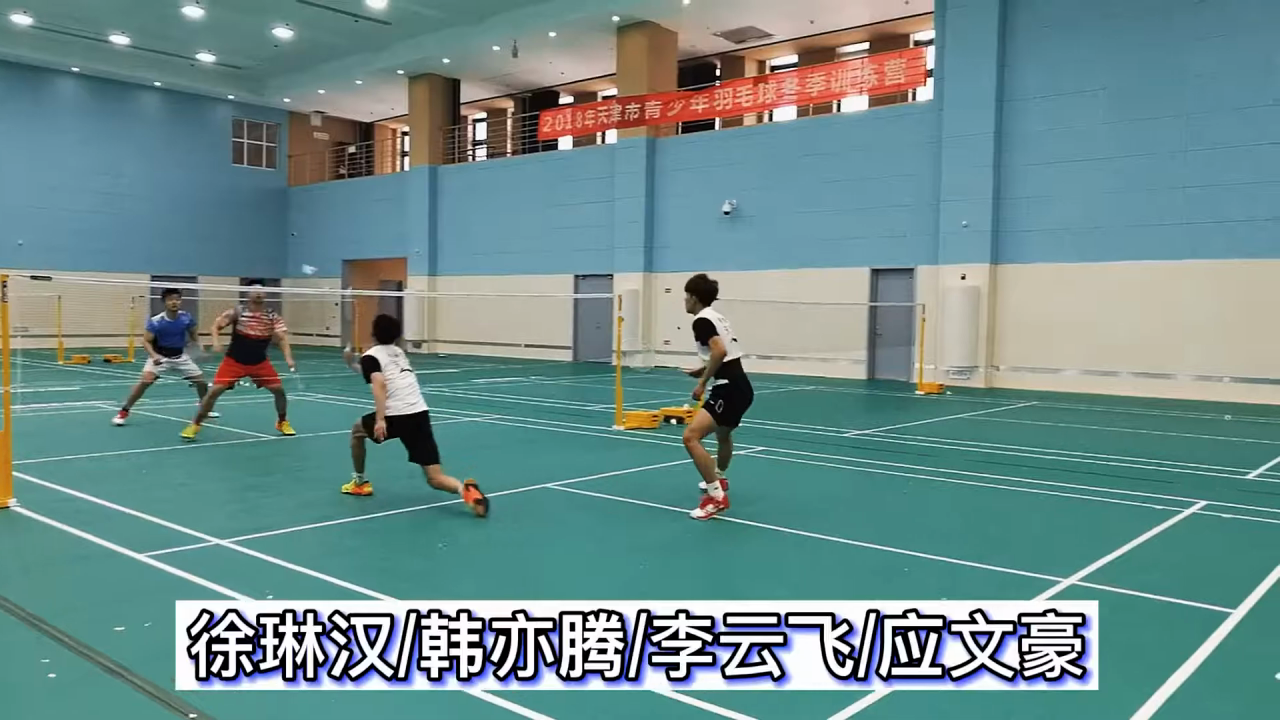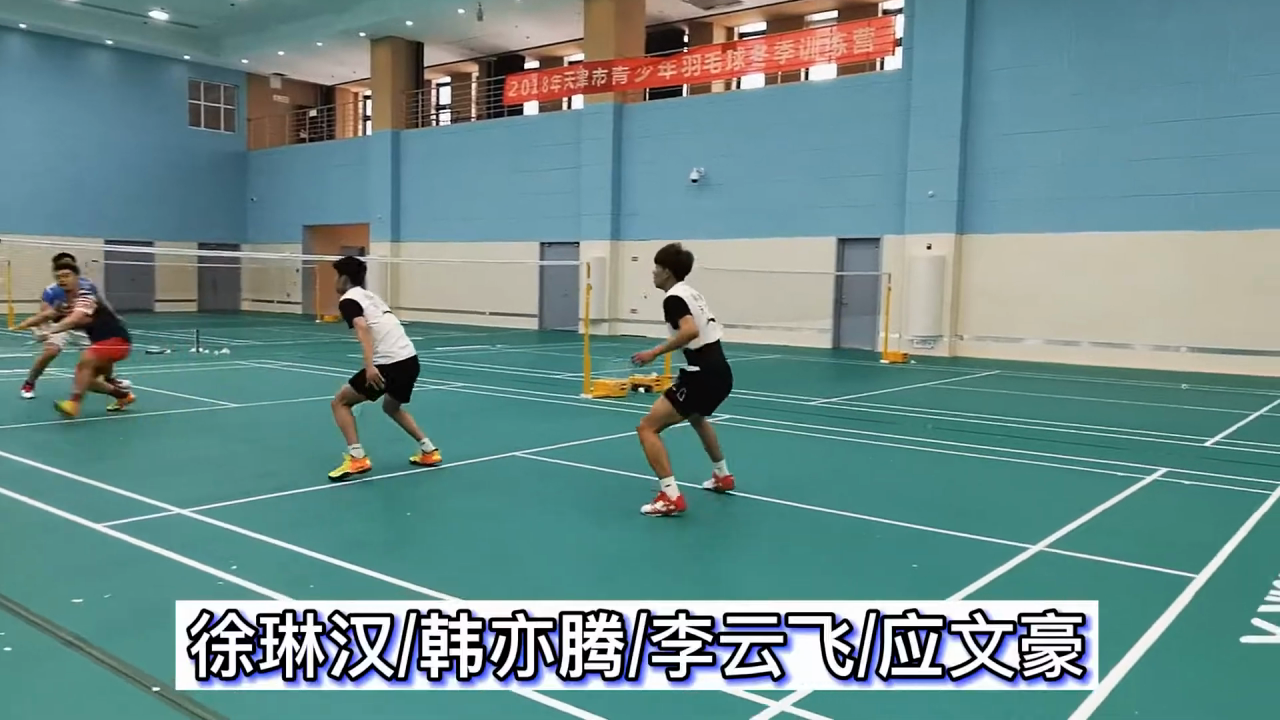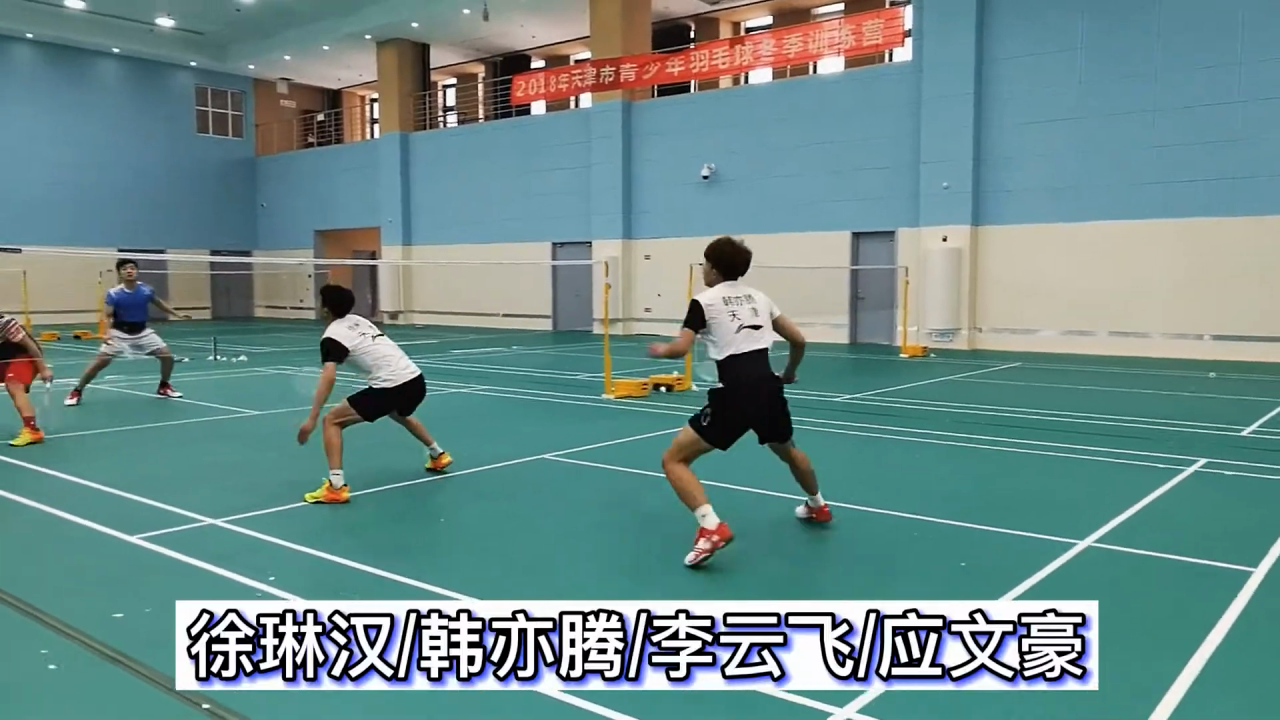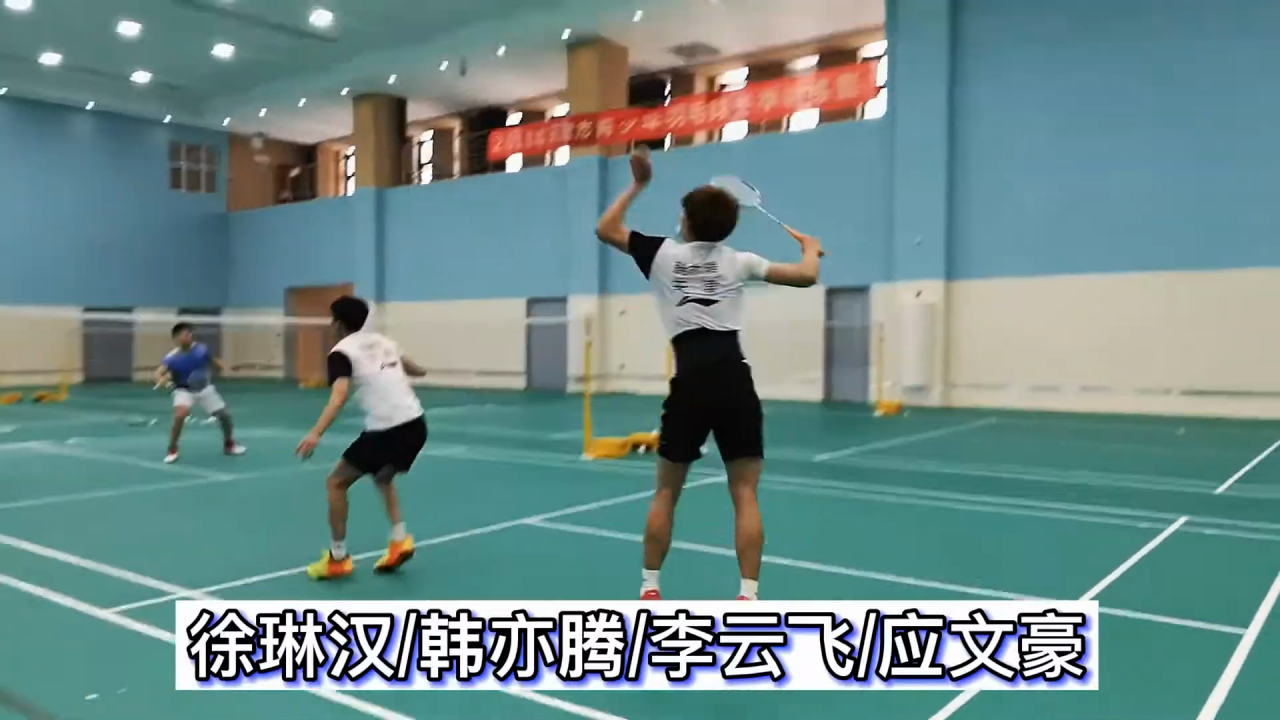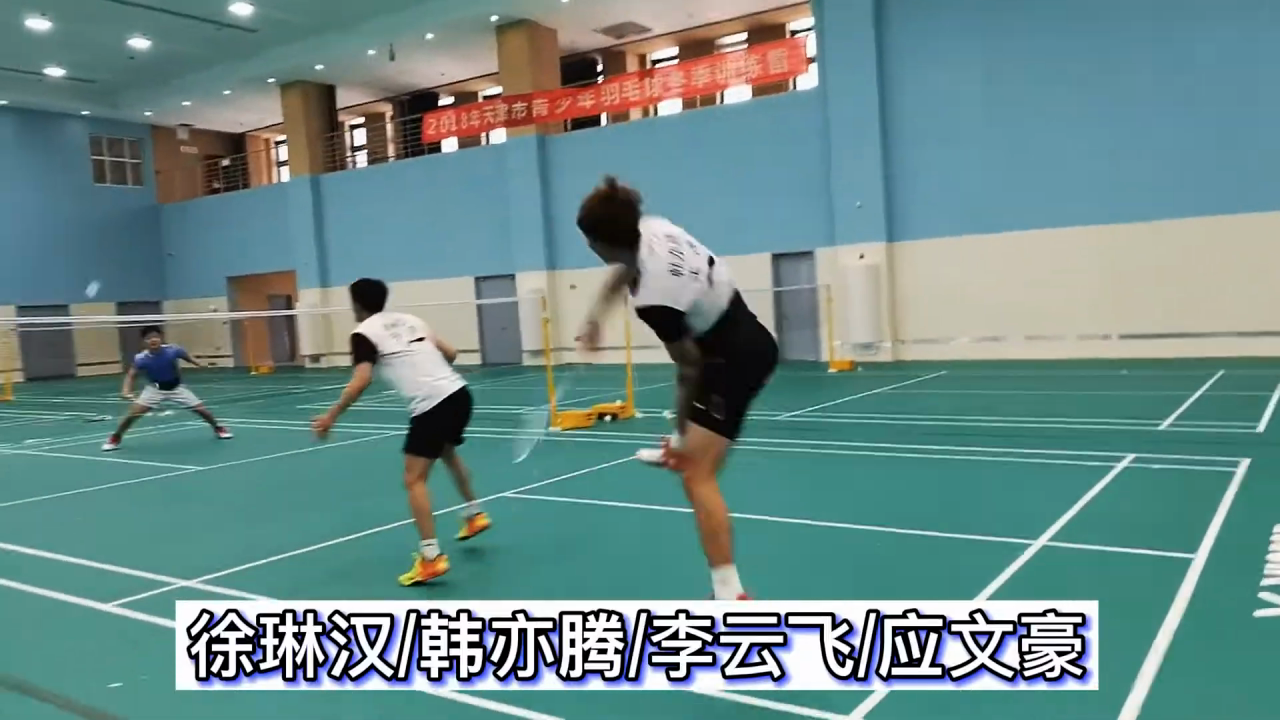
dt=0.5s
person 1, frame 1
left shoulder: (701, 320)
right shoulder: (716, 316)
left elbow: (719, 351)
left wrist: (703, 383)
right wrist: (704, 369)
left hip: (729, 389)
right hip: (740, 386)
left knee: (690, 437)
right knee: (722, 433)
left ankle: (717, 497)
right ankle: (719, 478)
person 1, frame 2
left shoulder: (673, 299)
right shoulder: (692, 294)
left elbow: (690, 330)
left wrist: (656, 352)
left hip: (702, 376)
right hip: (721, 373)
left knee: (647, 427)
right knee: (698, 418)
left ankle: (671, 496)
right ankle: (723, 475)
person 1, frame 3
left shoulder: (704, 301)
right shoulder: (759, 297)
left elbow: (681, 347)
right elbow: (798, 340)
left wrist: (661, 350)
right wrist: (789, 372)
left hip: (734, 393)
right hip: (769, 388)
left knee: (673, 460)
right knee: (786, 449)
left ankle: (712, 528)
right ankle: (817, 506)
person 1, frame 4
left shoulder: (663, 254)
right shoulder: (738, 261)
left elbow: (605, 229)
right elbow: (805, 277)
left wrist: (637, 185)
right wrist: (810, 249)
left hip: (691, 386)
right hip: (733, 385)
left knee: (666, 492)
right knee: (746, 493)
left ankle: (649, 591)
right ankle: (748, 596)
person 1, frame 5
left shoulder: (653, 299)
right shoulder: (652, 228)
left elbow: (691, 363)
right elbow: (626, 267)
left wrist: (685, 415)
right wrist: (597, 314)
left hip: (736, 361)
right hip: (752, 341)
left knee: (696, 475)
right ankle: (678, 448)
person 2, frame 1
left shoulder: (370, 357)
right shoulder: (398, 353)
left elbow: (379, 384)
left wrist: (379, 420)
right wrist: (355, 365)
left hip: (394, 416)
right hip: (420, 415)
left knee: (357, 431)
right knee: (435, 478)
left ankle: (360, 482)
right ankle: (465, 489)
person 2, frame 2
left shoulder: (348, 300)
right shoulder: (369, 296)
left elbow: (362, 329)
left wrist: (369, 366)
left hip: (390, 364)
right hip: (410, 359)
left knee: (339, 402)
right knee: (391, 407)
left ankle: (358, 458)
right ankle: (429, 451)
person 2, frame 3
left shoulder: (331, 337)
right shoulder: (359, 320)
left elbow: (328, 378)
left wrist: (312, 419)
left hip: (392, 386)
right hip: (416, 380)
left knee: (332, 421)
right knee: (399, 415)
left ankle: (336, 486)
right ankle: (438, 455)
person 2, frame 4
left shoulder: (341, 353)
right shoulder: (384, 342)
left elbow: (339, 395)
right elbow: (420, 371)
left wrist: (315, 434)
left hip: (385, 429)
right hip: (416, 423)
left knee: (336, 484)
right knee: (384, 479)
left ankle: (338, 557)
right ankle: (400, 541)
person 2, frame 5
left shoulder: (363, 333)
right shoulder: (407, 319)
left elbow: (361, 380)
right elbow: (448, 353)
left wrist: (331, 416)
left hip: (431, 406)
right hip: (458, 393)
left knee: (413, 480)
right knee: (448, 452)
left ankle: (431, 558)
right ankle: (474, 515)
